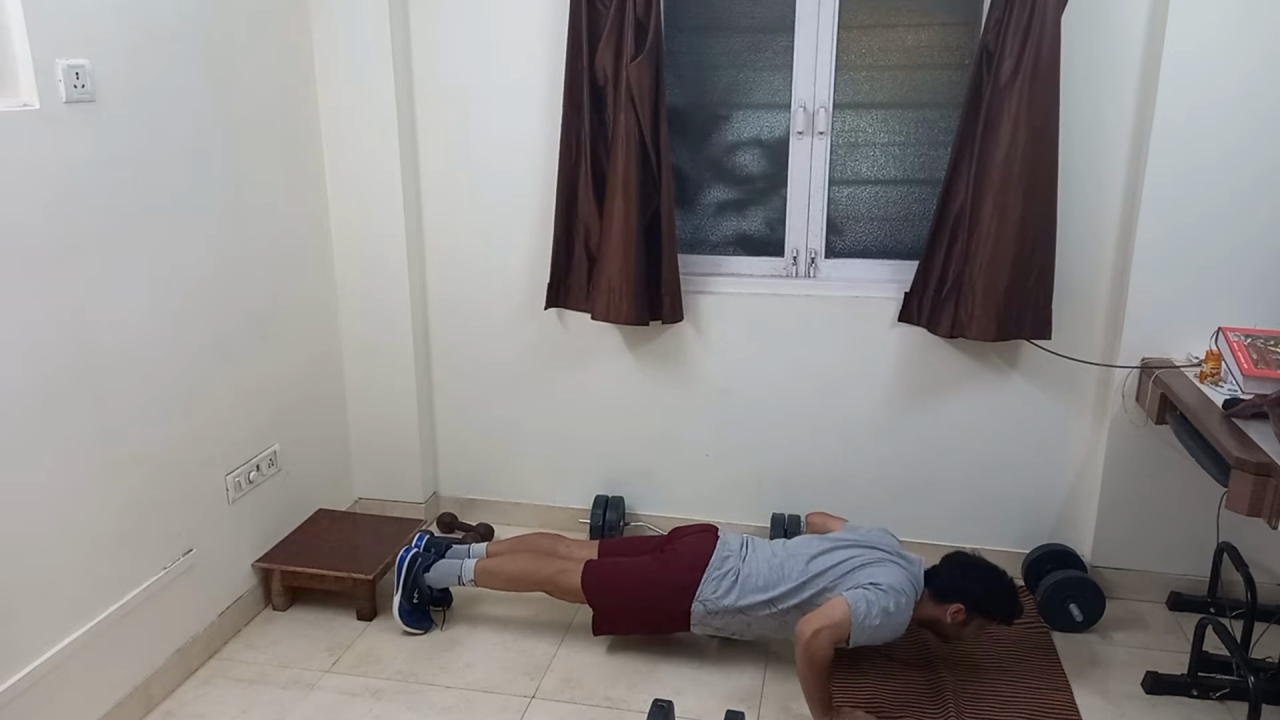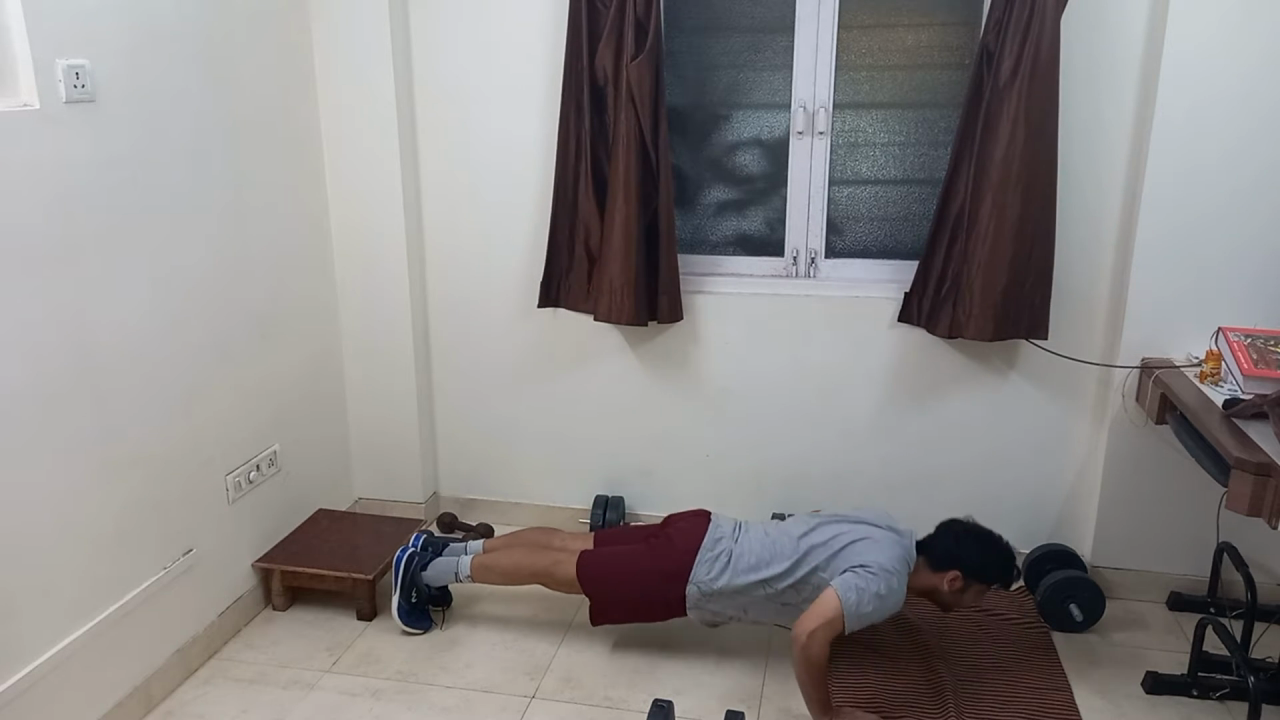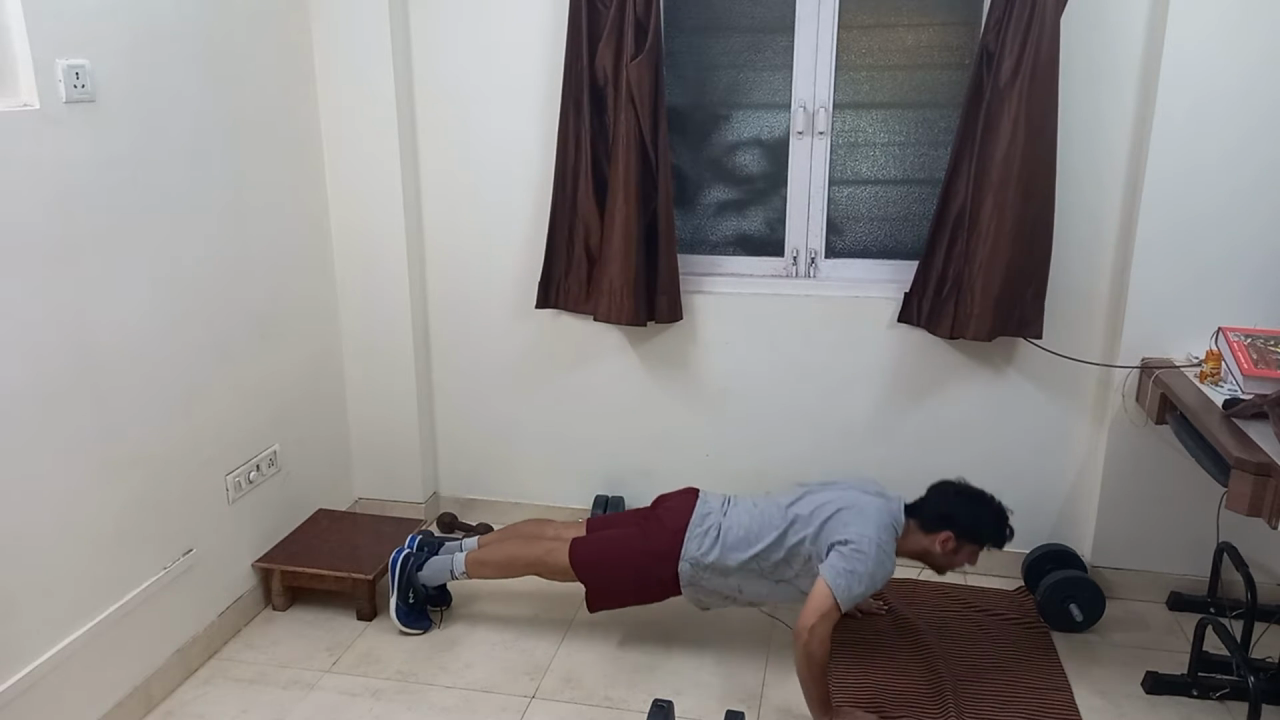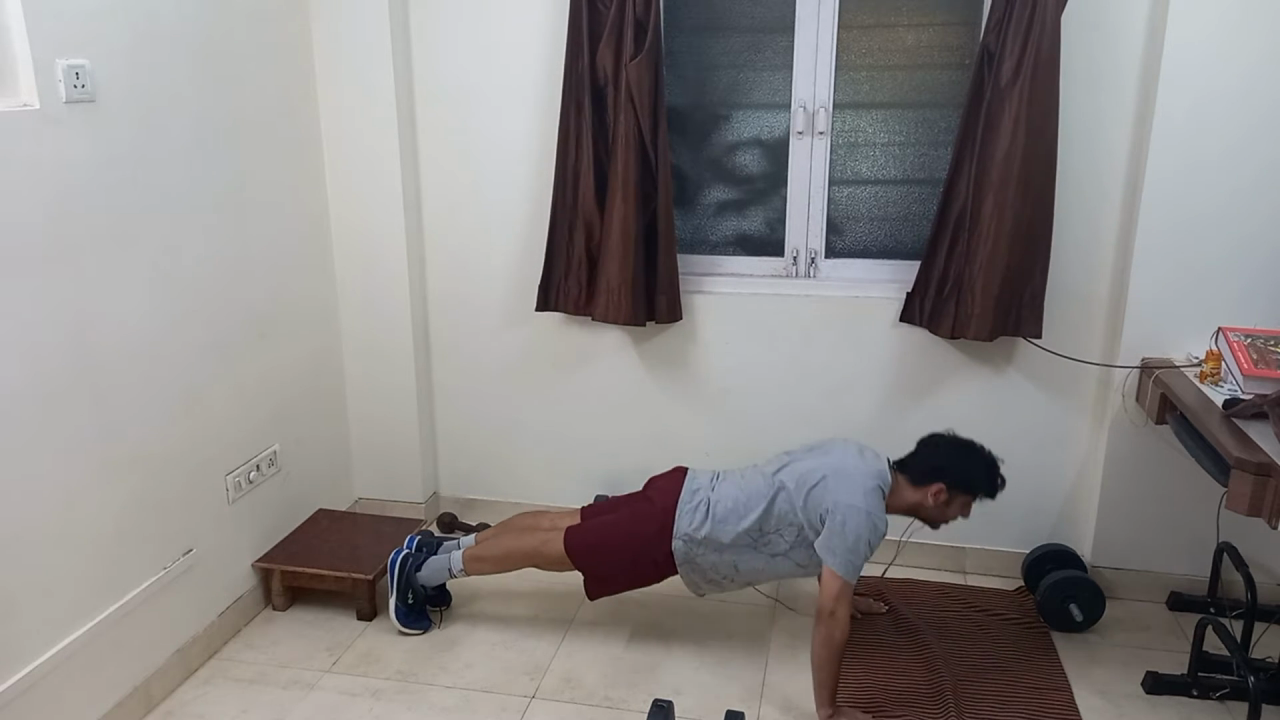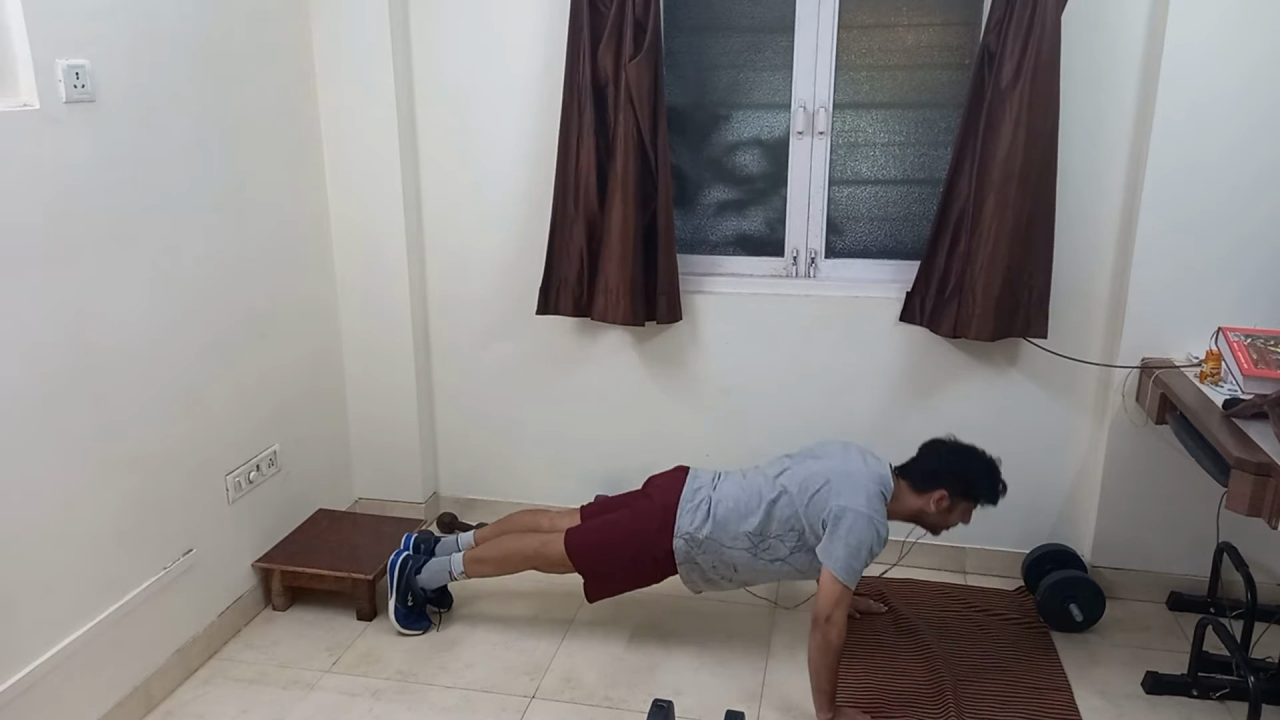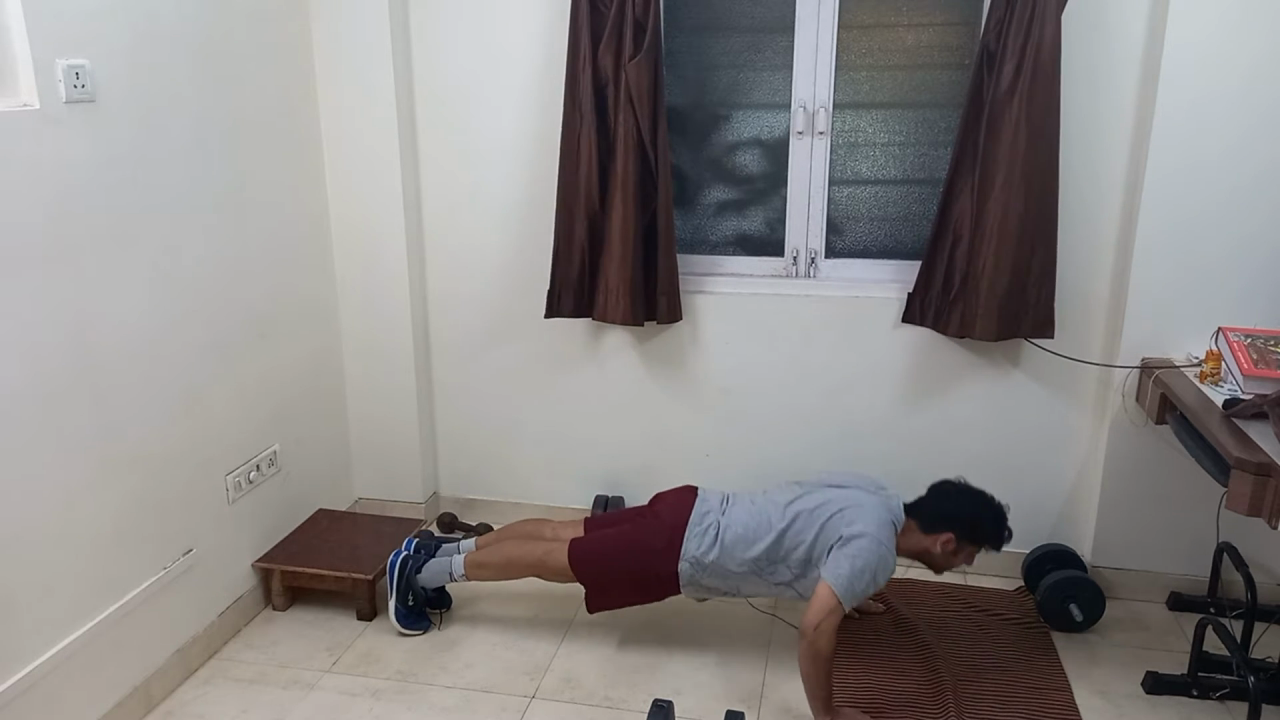
dt=0.2s
person 1, frame 1
left shoulder: (892, 551)
right shoulder: (892, 604)
left elbow: (818, 518)
right elbow: (811, 633)
left hip: (711, 551)
right hip: (698, 592)
left knee: (573, 553)
right knee: (561, 578)
left ankle: (449, 552)
right ankle: (435, 570)
person 1, frame 2
left shoulder: (891, 532)
right shoulder: (885, 582)
right elbow: (807, 633)
left hip: (705, 536)
right hip: (693, 577)
left knee: (569, 544)
right knee: (559, 569)
left ankle: (446, 550)
right ankle: (433, 569)
person 1, frame 3
left shoulder: (880, 502)
right shoulder: (874, 551)
right elbow: (809, 630)
left wrist: (846, 595)
left hip: (696, 516)
right hip: (684, 554)
left knee: (563, 535)
right knee: (554, 560)
left ankle: (440, 549)
right ankle: (430, 568)
person 1, frame 4
left shoulder: (865, 460)
right shoulder: (862, 511)
right elbow: (830, 617)
left wrist: (841, 587)
left hip: (685, 496)
right hip: (679, 534)
left knee: (559, 526)
right knee: (549, 550)
left ankle: (439, 547)
right ankle: (427, 568)
person 1, frame 5
left shoulder: (865, 464)
right shoulder: (864, 514)
right elbow: (827, 620)
left wrist: (840, 586)
left hip: (686, 494)
right hip: (680, 534)
left knee: (556, 525)
right knee: (548, 552)
left ankle: (439, 547)
right ankle: (426, 572)
person 1, frame 6
left shoulder: (875, 497)
right shoulder: (876, 545)
right elbow: (815, 628)
left wrist: (844, 595)
left hip: (692, 513)
right hip: (683, 552)
left knee: (558, 534)
right knee: (553, 561)
left ankle: (440, 551)
right ankle: (426, 570)
